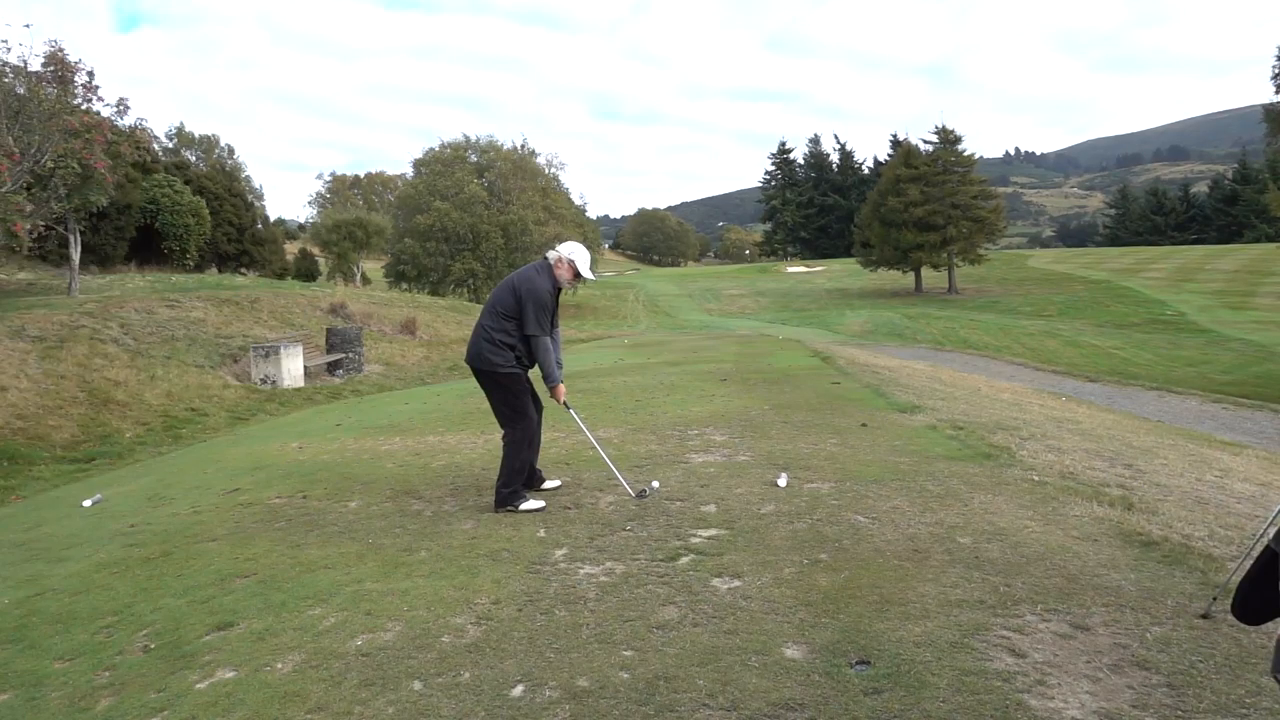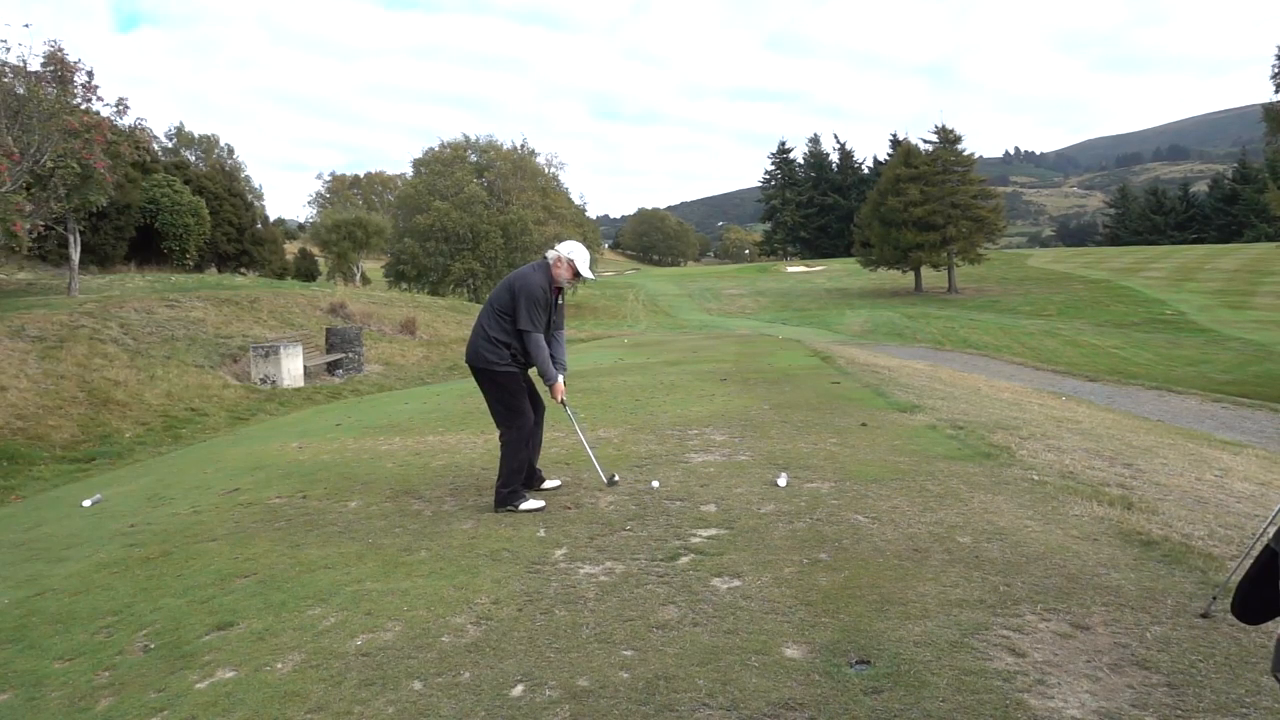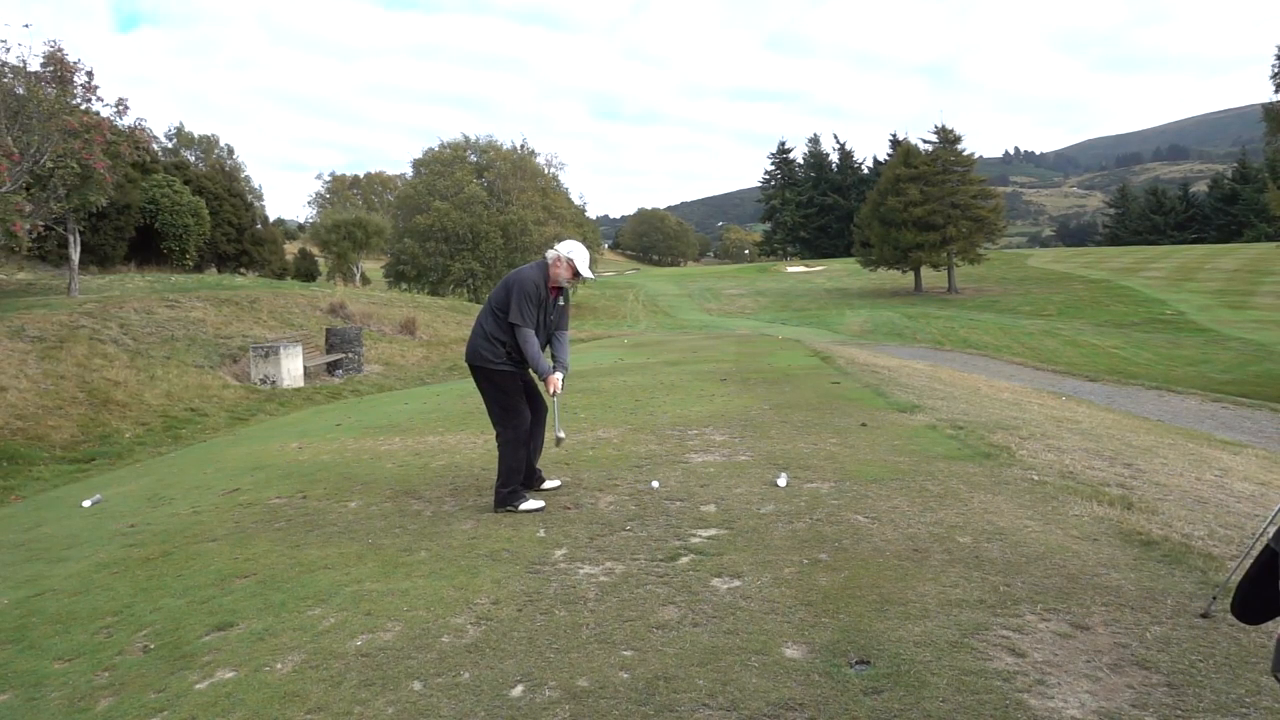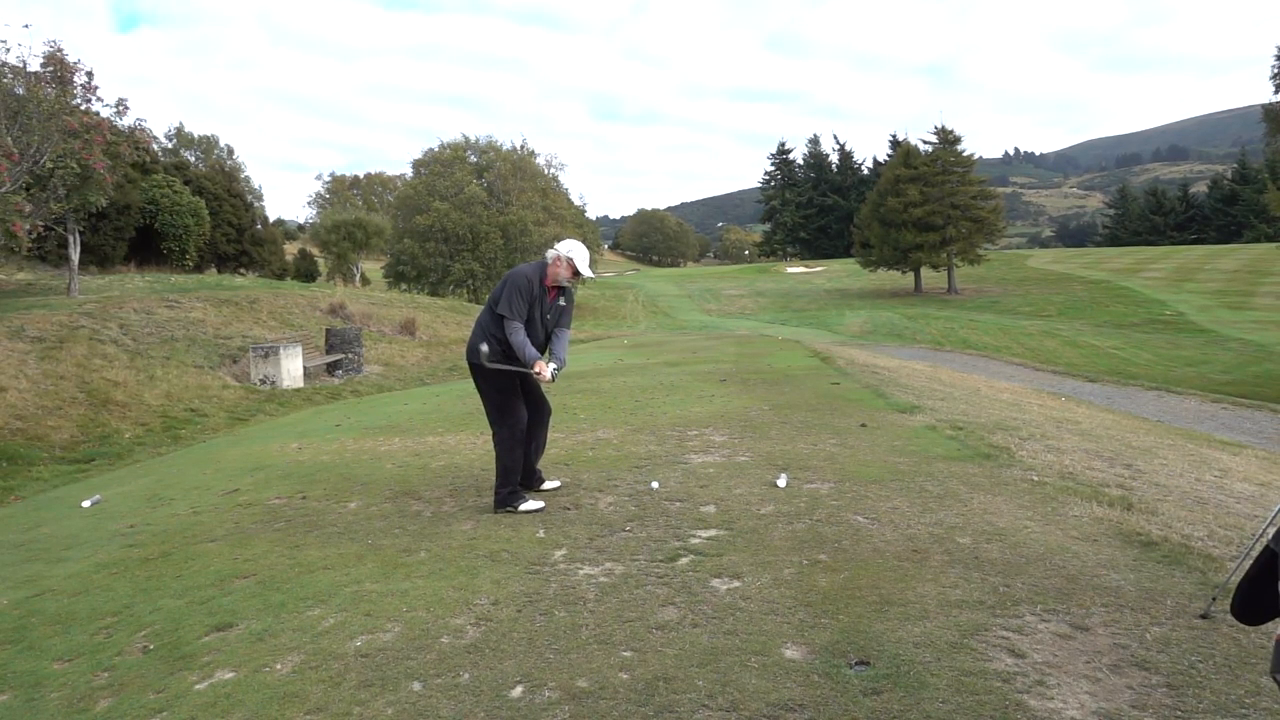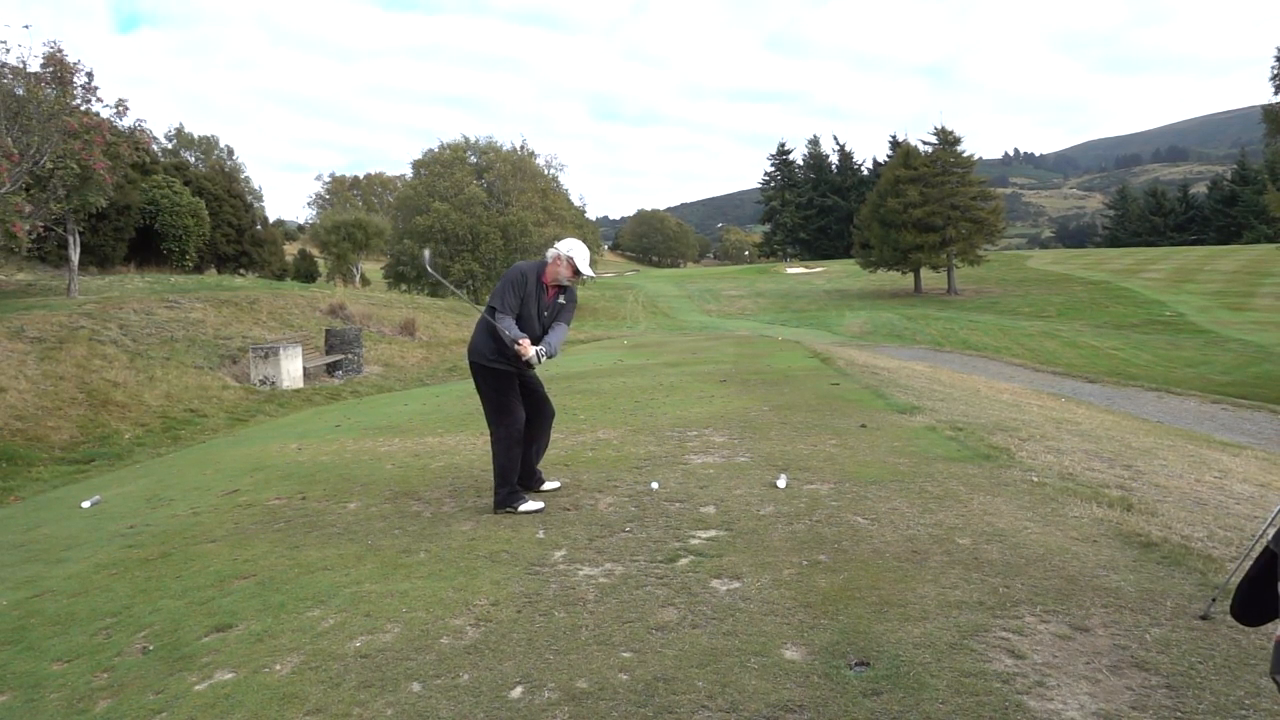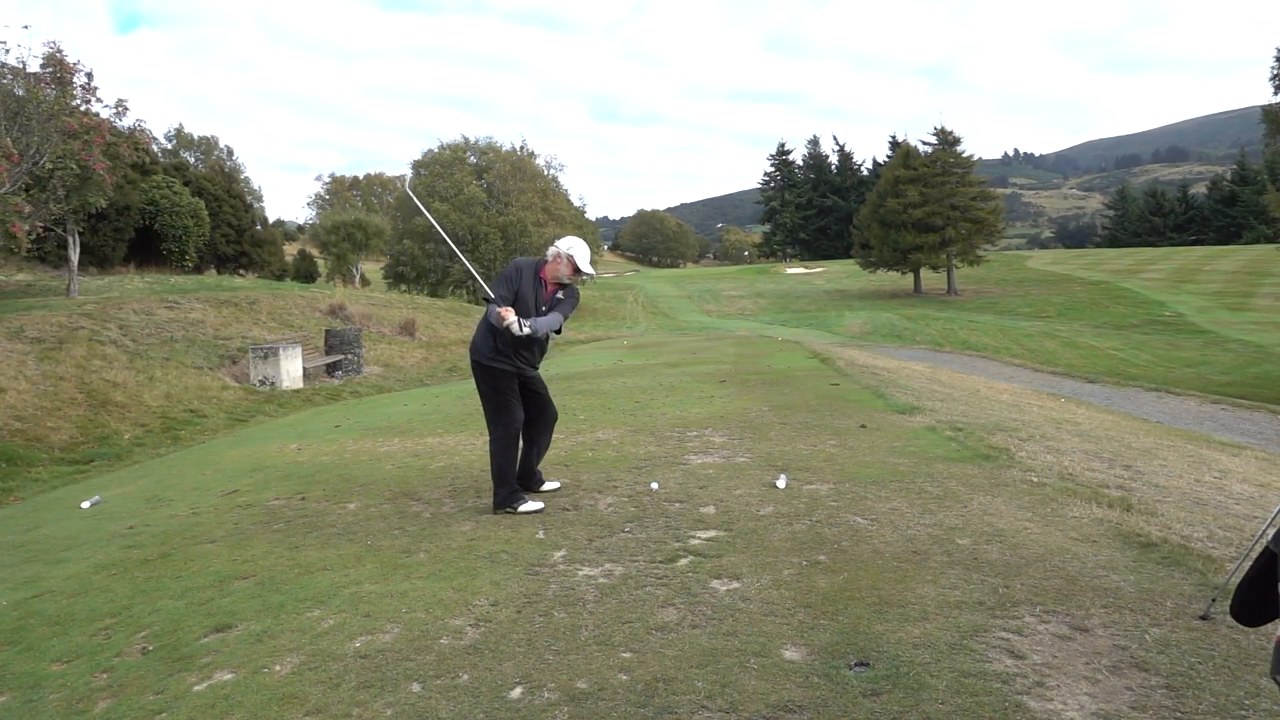
dt=0.7s
person 1, frame 1
left shoulder: (548, 281)
right shoulder: (537, 285)
left elbow: (552, 332)
right elbow: (540, 340)
left wrist: (557, 374)
right wrist: (554, 382)
left hip: (504, 357)
right hip: (494, 358)
left knee: (532, 412)
right knee: (521, 422)
left ankle: (529, 477)
right ankle: (508, 495)
person 1, frame 2
left shoulder: (554, 285)
right shoulder: (533, 283)
left elbow: (556, 331)
right elbow: (533, 337)
left wrist: (559, 374)
right wrist: (551, 380)
left hip: (508, 357)
right hip: (493, 357)
left knee: (534, 411)
right knee: (518, 422)
left ankle: (529, 477)
right ankle: (508, 495)
person 1, frame 3
left shoulder: (560, 289)
right shoulder: (528, 281)
left elbow: (560, 332)
right elbow: (525, 333)
left wrist: (559, 371)
right wrist: (546, 373)
left hip: (512, 359)
right hip: (491, 357)
left knee: (537, 412)
right knee: (515, 422)
left ankle: (529, 477)
right ankle: (508, 496)
person 1, frame 4
left shoulder: (565, 292)
right shoulder: (523, 277)
left elbow: (561, 332)
right elbow: (513, 327)
left wrist: (554, 364)
right wrist: (535, 360)
left hip: (516, 362)
right hip: (491, 356)
left knee: (539, 412)
right knee: (512, 422)
left ankle: (528, 477)
right ankle: (507, 496)
person 1, frame 5
left shoulder: (568, 294)
right shoulder: (521, 274)
left elbow: (559, 329)
right elbow: (502, 317)
left wrist: (540, 351)
right wrist: (520, 340)
left hip: (520, 363)
right hip: (491, 357)
left knee: (542, 414)
right knee: (510, 423)
left ankle: (528, 477)
right ankle: (507, 496)
person 1, frame 6
left shoulder: (570, 293)
right shoulder: (520, 270)
left elbow: (553, 321)
right elbow: (494, 308)
left wrist: (524, 326)
right wrist: (505, 319)
left hip: (525, 363)
right hip: (493, 358)
left knee: (544, 416)
right knee: (508, 423)
left ankle: (528, 478)
right ankle: (506, 497)
